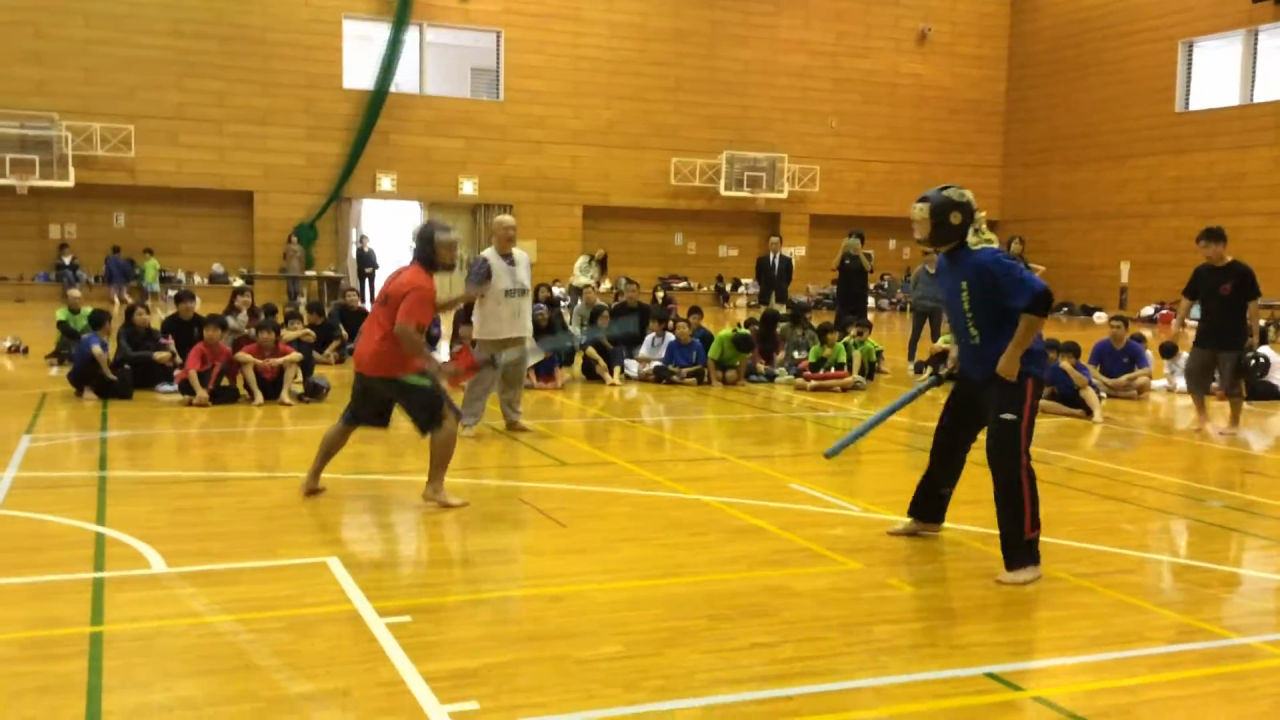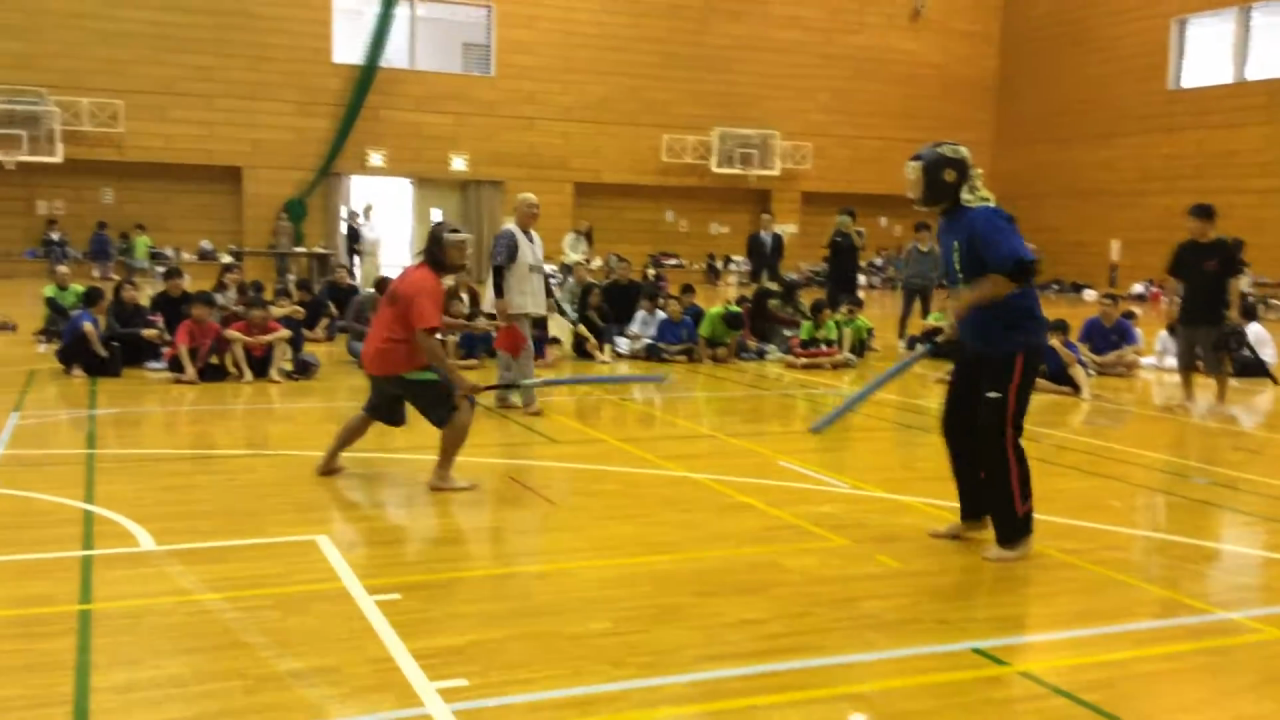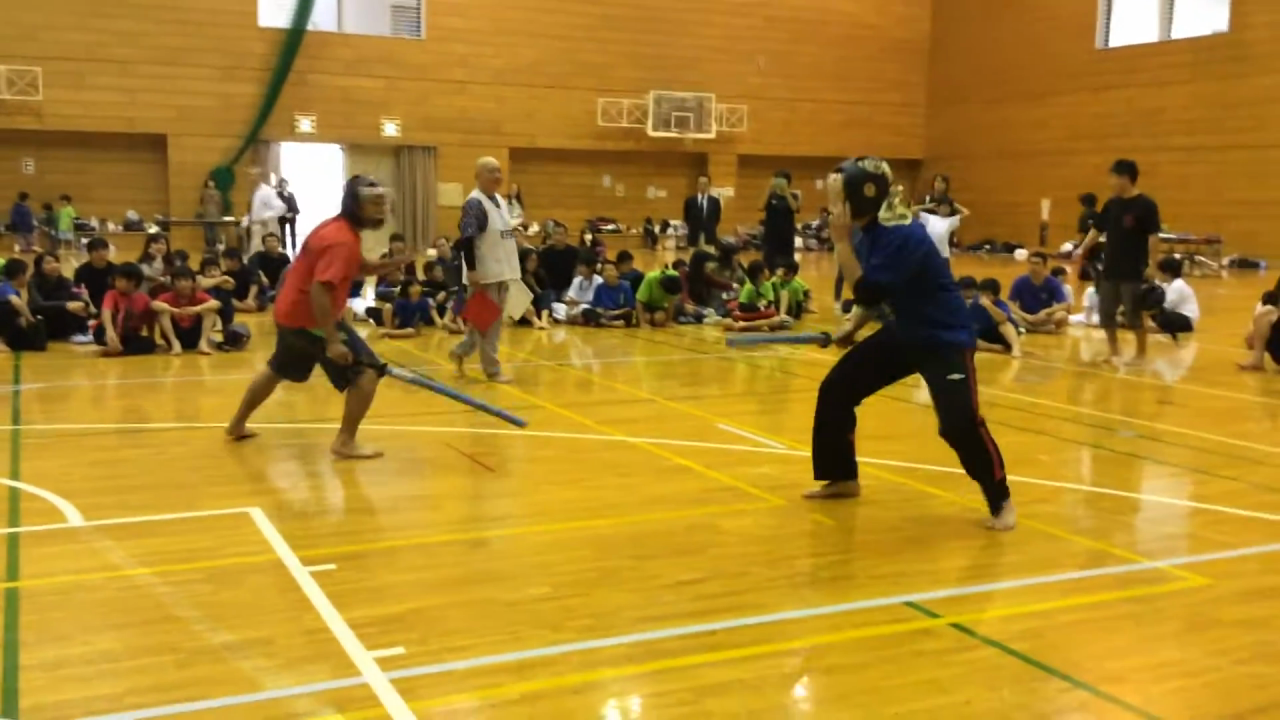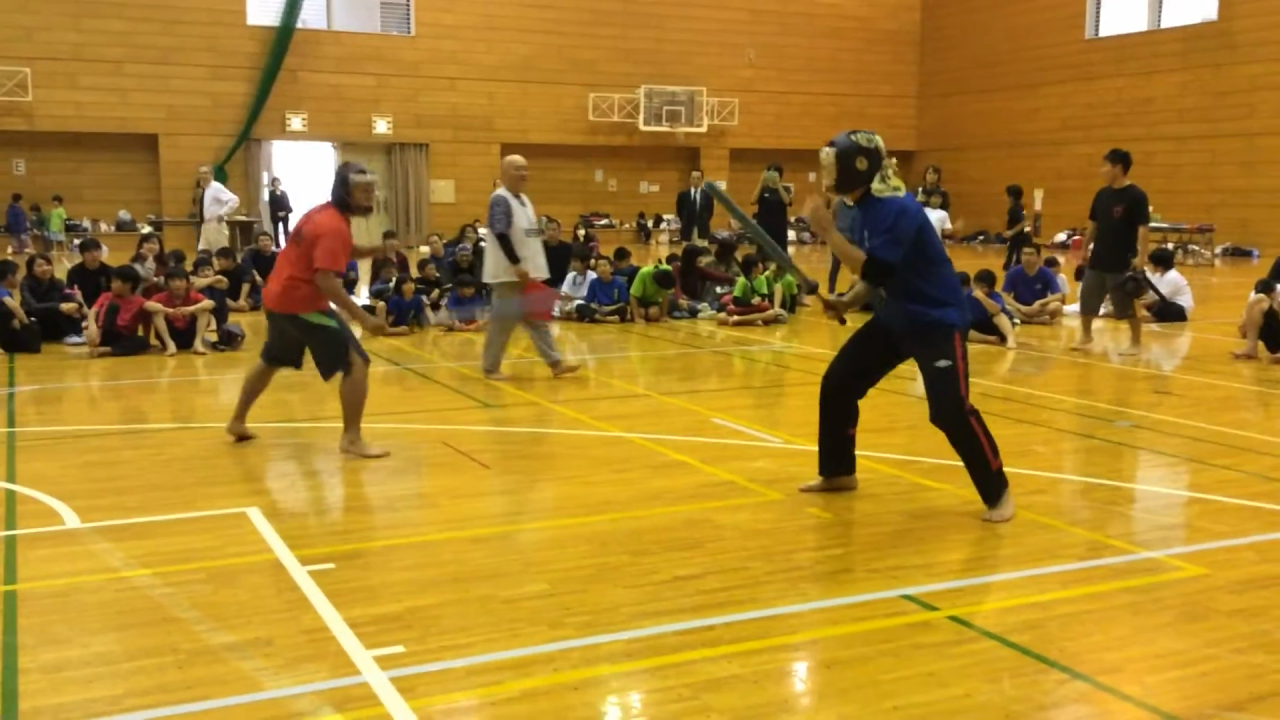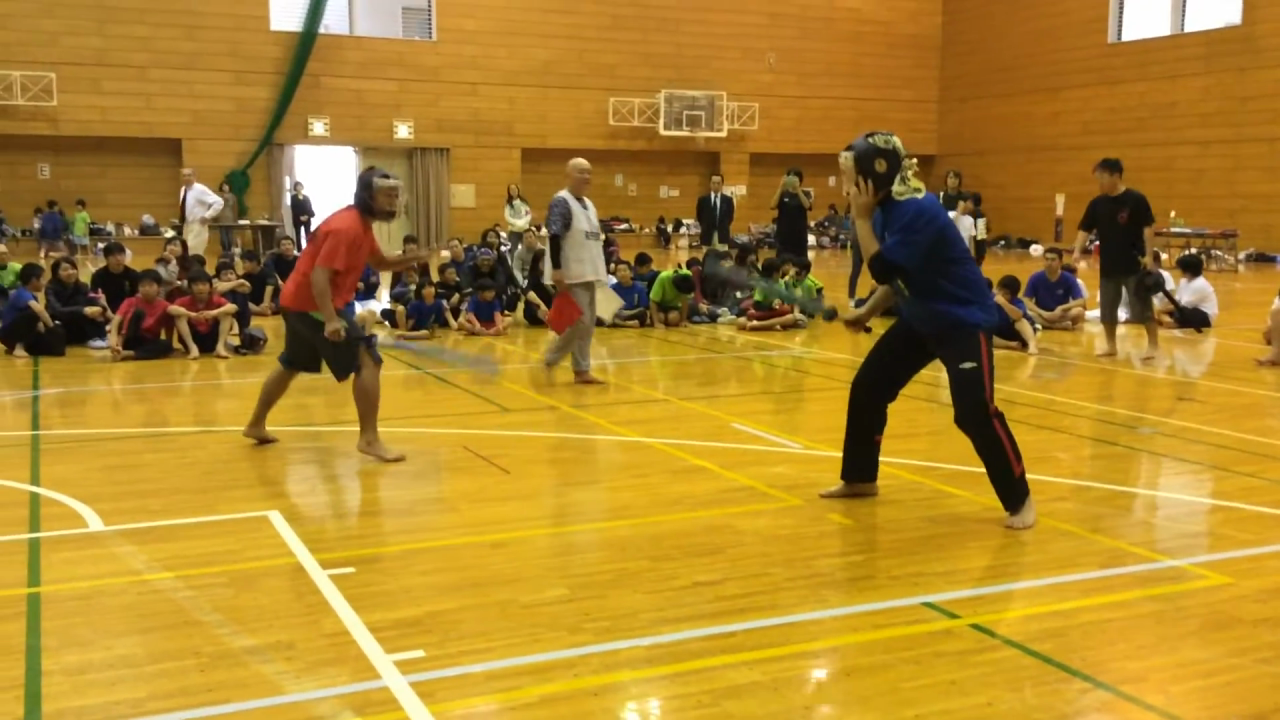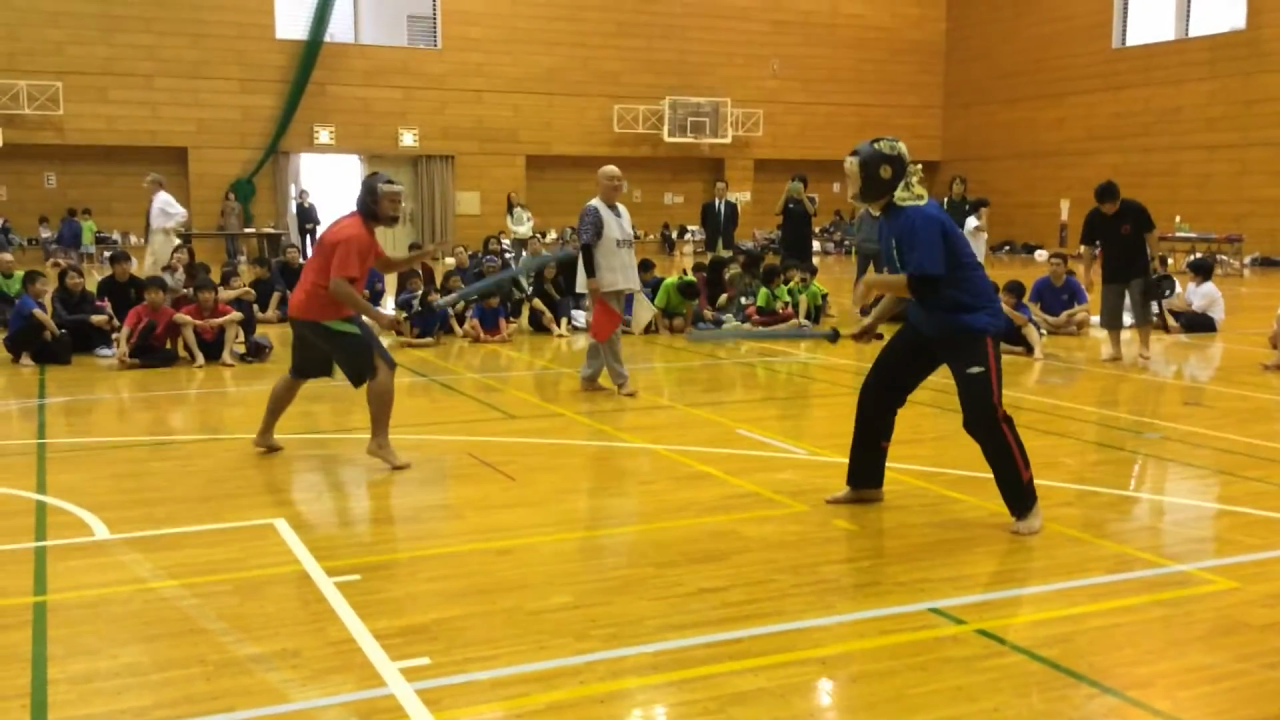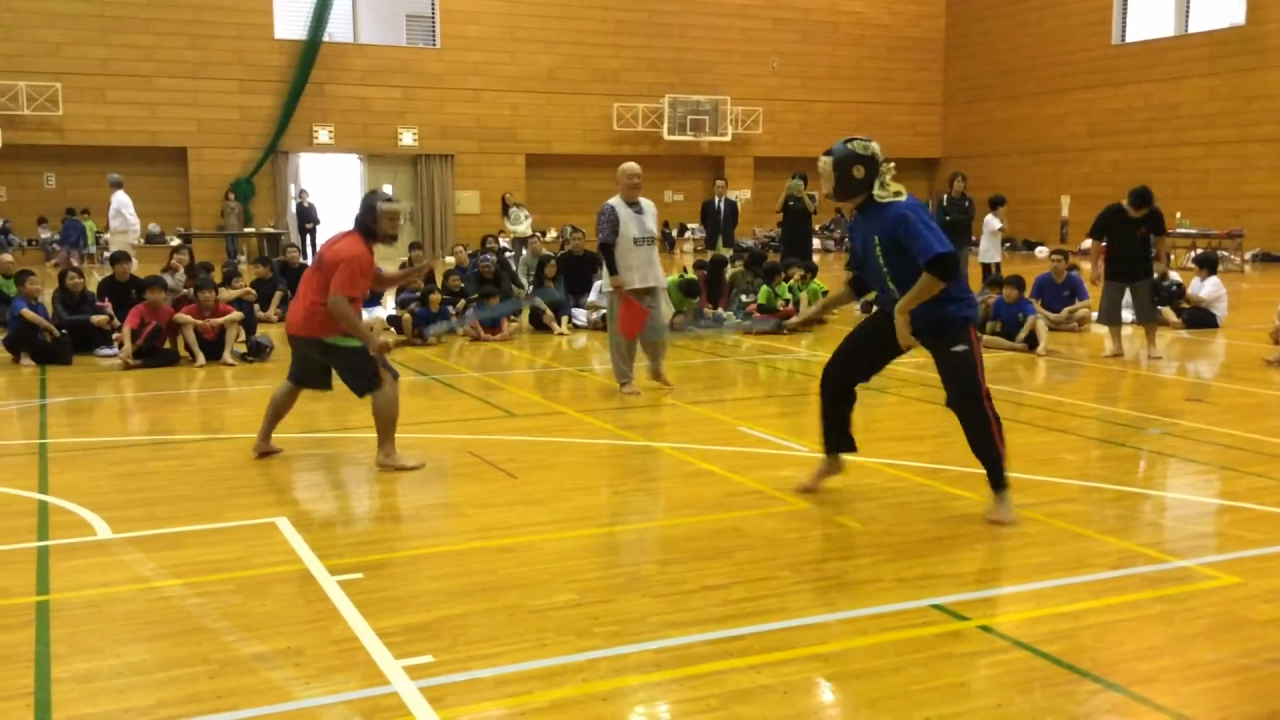
dt=0.4s
person 1, frame 1
left shoulder: (988, 261)
right shoulder: (945, 264)
left elbow: (1040, 300)
left wrist: (1014, 354)
right wrist: (957, 350)
left hip: (1014, 372)
right hip: (974, 371)
left knee: (1008, 453)
right knee: (947, 441)
left ankle: (1024, 558)
right ankle: (926, 517)
person 1, frame 2
left shoulder: (985, 220)
right shoulder: (949, 221)
left elbow: (1019, 270)
left wrist: (967, 300)
right wrist: (959, 311)
left hip: (1015, 342)
right hip: (976, 341)
left knee: (996, 434)
right knee: (959, 424)
left ankle: (1016, 534)
right ankle: (975, 514)
person 1, frame 3
left shoulder: (905, 237)
right shoulder: (868, 234)
left elbow: (867, 291)
left wrist: (841, 242)
right wrist: (851, 328)
left hip: (944, 339)
right hip: (899, 336)
left knee: (960, 419)
right knee: (834, 391)
left ankle: (1001, 501)
right ankle: (841, 478)
person 1, frame 4
left shoulder: (898, 210)
right shoulder: (864, 210)
left elbow: (878, 270)
left wrist: (828, 231)
right wrist: (847, 301)
left hip: (938, 318)
right hip: (894, 317)
left knee: (950, 407)
right knee: (838, 384)
left ankle: (998, 492)
right ankle: (839, 472)
person 1, frame 5
left shoulder: (919, 212)
right shoulder: (886, 209)
left elbow: (884, 269)
left wrist: (861, 219)
right wrist: (865, 311)
left hip: (964, 319)
right hip: (919, 319)
left knee: (975, 410)
right knee: (867, 388)
left ankle: (1019, 500)
right ankle: (860, 478)
person 1, frame 6
left shoulder: (920, 218)
right shoulder: (893, 218)
left elbow: (926, 284)
left wrist: (874, 284)
right wrist: (873, 319)
left hip: (970, 324)
right hip: (926, 325)
left knee: (984, 416)
right knee: (875, 394)
left ankle: (1026, 506)
right ankle: (865, 484)
person 1, frame 7
left shoulder: (903, 212)
right shoulder: (860, 219)
left elbow: (943, 264)
right elbow: (862, 280)
left wrist: (906, 307)
right wrist: (819, 310)
left hip: (947, 314)
right hip: (898, 313)
left knee: (969, 397)
right knee: (836, 374)
left ankle: (1000, 489)
right ankle: (833, 456)
person 2, frame 1
left shoulder: (404, 273)
right shoulder: (421, 284)
left elbow: (423, 312)
right elbow: (404, 330)
left wrist: (457, 302)
right wrist: (436, 366)
left hip: (367, 360)
right hip: (396, 365)
left knee: (349, 421)
right knee: (447, 417)
left ankle: (312, 479)
right ankle: (435, 489)
person 2, frame 2
left shoulder: (413, 274)
right shoulder: (427, 286)
right elbow: (425, 338)
right wrist: (457, 378)
left hip: (377, 358)
right hip: (401, 362)
left knee: (372, 412)
right knee: (462, 405)
left ankle: (329, 460)
right ankle: (442, 475)
person 2, frame 3
left shoulder: (335, 228)
right shoulder: (342, 241)
left elbow: (361, 268)
right elbow: (319, 291)
left wrist: (395, 263)
right wrist: (332, 341)
left hip: (289, 313)
right hip: (308, 317)
left knee: (276, 370)
right knee: (367, 371)
left ankle: (237, 424)
right ankle: (346, 441)
person 2, frame 4
left shoulder: (322, 214)
right shoulder: (333, 225)
left elbow: (350, 251)
right elbow: (327, 280)
left wrist: (385, 249)
right wrist: (362, 317)
left hip: (278, 300)
right hip: (302, 304)
left knee: (270, 362)
right knee: (357, 362)
left ankle: (238, 423)
right ankle: (353, 439)
person 2, frame 5
left shoulder: (362, 225)
right shoulder: (347, 228)
left elbow: (381, 262)
right elbow: (320, 275)
left wrist: (412, 258)
right wrist: (330, 320)
left hip: (297, 304)
right hip: (312, 305)
left knee: (290, 365)
right knee: (367, 362)
left ankle: (256, 425)
right ankle: (370, 440)
person 2, frame 6
left shoulder: (357, 227)
right shoulder: (355, 234)
left elbow: (386, 265)
right elbow: (339, 286)
left wrist: (419, 257)
right wrist: (376, 316)
left hip: (305, 311)
right hip: (326, 314)
left knee: (298, 374)
right knee: (382, 368)
left ankle: (265, 434)
right ankle: (380, 443)
person 2, frame 7
left shoulder: (350, 241)
right shoulder: (355, 252)
left elbow: (379, 281)
right elbow: (336, 303)
left wrist: (414, 271)
right wrist: (369, 340)
left hip: (300, 325)
right hip: (324, 328)
left knee: (297, 382)
right knee: (385, 379)
left ankle: (264, 440)
right ankle: (387, 453)
person 3, frame 1
left shoulder: (523, 258)
right shoulder: (485, 261)
right elbow: (471, 295)
left wrist: (528, 323)
left hip: (517, 330)
right hip: (491, 332)
left knee: (515, 377)
right knee: (483, 377)
left ankle: (512, 418)
right ankle: (467, 422)
person 3, frame 2
left shoulder: (535, 238)
right shoulder: (507, 235)
left elbow: (540, 272)
right elbow: (498, 269)
left wrist: (547, 297)
right wrist: (500, 299)
left hip: (529, 304)
right hip: (512, 305)
left knee: (511, 351)
right knee: (523, 351)
left ankle: (503, 396)
right ankle: (528, 400)
person 3, frame 3
left shoulder: (500, 200)
right shoulder: (474, 203)
right elbow: (468, 240)
left wrist: (516, 264)
right wrist: (472, 271)
left hip: (501, 272)
right hip: (483, 274)
left knee: (492, 319)
left ankle: (460, 351)
right ankle: (492, 370)
person 3, frame 4
left shoulder: (524, 200)
right shoulder: (499, 200)
right elbow: (501, 235)
left wrist: (528, 268)
right wrist: (517, 266)
left hip: (529, 270)
right hip: (508, 273)
left knee: (538, 318)
right knee: (502, 320)
left ankle: (555, 363)
right ankle: (490, 367)
person 3, frame 5
left shoulder: (588, 204)
right shoulder: (561, 202)
right elbow: (554, 238)
left wrist: (599, 271)
right wrist: (556, 270)
left hip: (589, 273)
right hip: (570, 274)
left knee: (587, 323)
right knee: (578, 322)
left ankle: (582, 370)
right ankle: (551, 360)
person 3, frame 6
left shoulder: (623, 210)
right shoulder: (592, 211)
right elbow: (586, 247)
left wrist: (633, 278)
right wrist: (591, 278)
left hip: (621, 281)
right hip: (602, 282)
right knee: (609, 332)
left ankle: (589, 376)
right ankle: (621, 380)
person 3, frame 7
left shoulder: (649, 207)
right shoulder: (611, 209)
right elbow: (606, 245)
left wrist: (659, 273)
right wrist: (614, 275)
left hip: (651, 279)
right hip: (624, 281)
left knee: (657, 328)
right knee: (624, 332)
left ankle: (656, 369)
right ankle: (624, 379)
person 4, frame 1
left shoulder: (1242, 272)
right shoulder: (1201, 272)
left elbow: (1253, 304)
right elbow: (1188, 299)
left wrist: (1254, 334)
right wrist: (1178, 323)
left hip: (1233, 340)
right hip: (1205, 337)
left knee: (1232, 383)
right knee: (1194, 375)
left ankle: (1234, 422)
right ankle: (1202, 415)
person 4, frame 2
left shoulder: (1225, 249)
right shoulder: (1184, 249)
left elbow: (1233, 281)
right elbow: (1175, 278)
left wrist: (1233, 309)
left hip: (1214, 315)
right hip: (1188, 313)
left knee: (1216, 360)
right knee: (1185, 358)
left ankle: (1221, 397)
right ankle: (1188, 395)
person 4, frame 3
left shoulder: (1146, 205)
right shoulder: (1111, 204)
left elbow: (1154, 237)
right elbow: (1097, 230)
left wrist: (1152, 265)
right wrist: (1082, 250)
left hip: (1134, 272)
right hip: (1110, 269)
left knee: (1134, 313)
right knee: (1106, 311)
left ankle: (1141, 352)
right ankle: (1114, 349)
person 4, frame 4
left shoulder: (1136, 196)
right shoulder: (1102, 194)
left elbow: (1143, 227)
left wrist: (1140, 256)
right wrist: (1085, 247)
left hip: (1122, 262)
right hip: (1098, 259)
left knee: (1126, 304)
right knee: (1087, 299)
left ankle: (1135, 343)
right ankle: (1085, 337)
person 4, frame 5
left shoulder: (1136, 200)
right shoulder: (1096, 204)
left elbow: (1148, 228)
right elbow: (1085, 229)
left wrist: (1148, 256)
right wrist: (1077, 252)
left hip: (1134, 265)
right hip: (1108, 266)
left knee: (1142, 305)
right knee: (1107, 307)
left ankle: (1153, 345)
right ankle: (1111, 345)
person 4, frame 6
left shoulder: (1136, 209)
right shoulder: (1093, 217)
left elbow: (1150, 233)
right elbow: (1088, 247)
left wrist: (1154, 259)
right wrist: (1087, 274)
left hip: (1138, 270)
right hip: (1111, 272)
left knee: (1141, 306)
right knee: (1110, 310)
left ankle: (1144, 346)
right ankle: (1115, 349)
person 4, frame 7
left shoulder: (1154, 214)
right shoulder: (1109, 213)
left elbow: (1159, 238)
right elbow: (1096, 240)
right wrist: (1094, 268)
left hip: (1142, 270)
right hip: (1114, 271)
left knee: (1148, 307)
right knee: (1110, 308)
left ankle: (1152, 346)
right ankle: (1117, 346)
